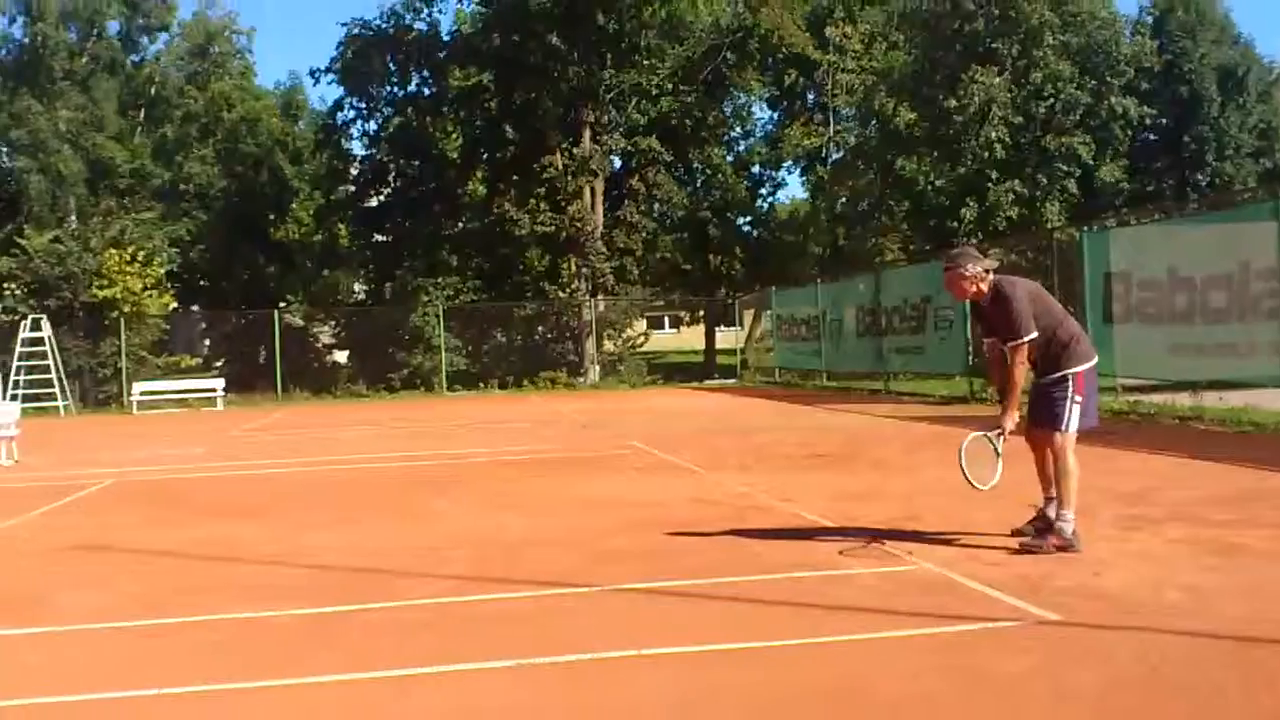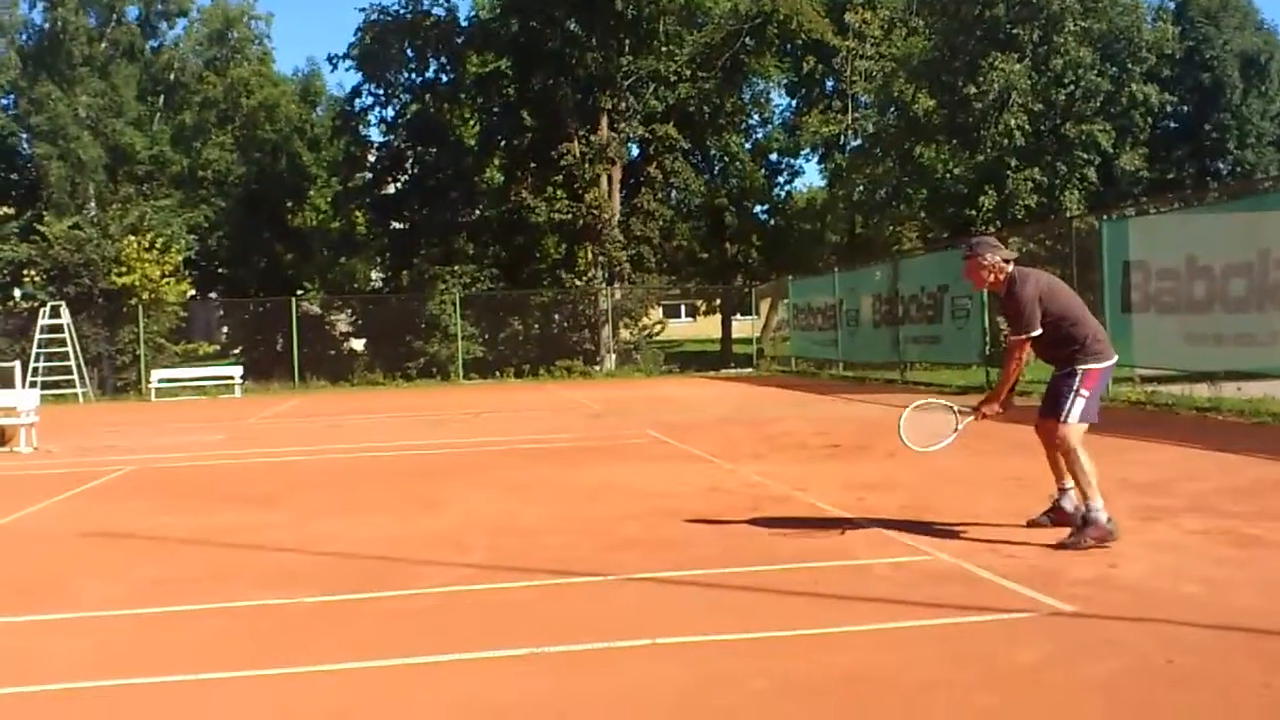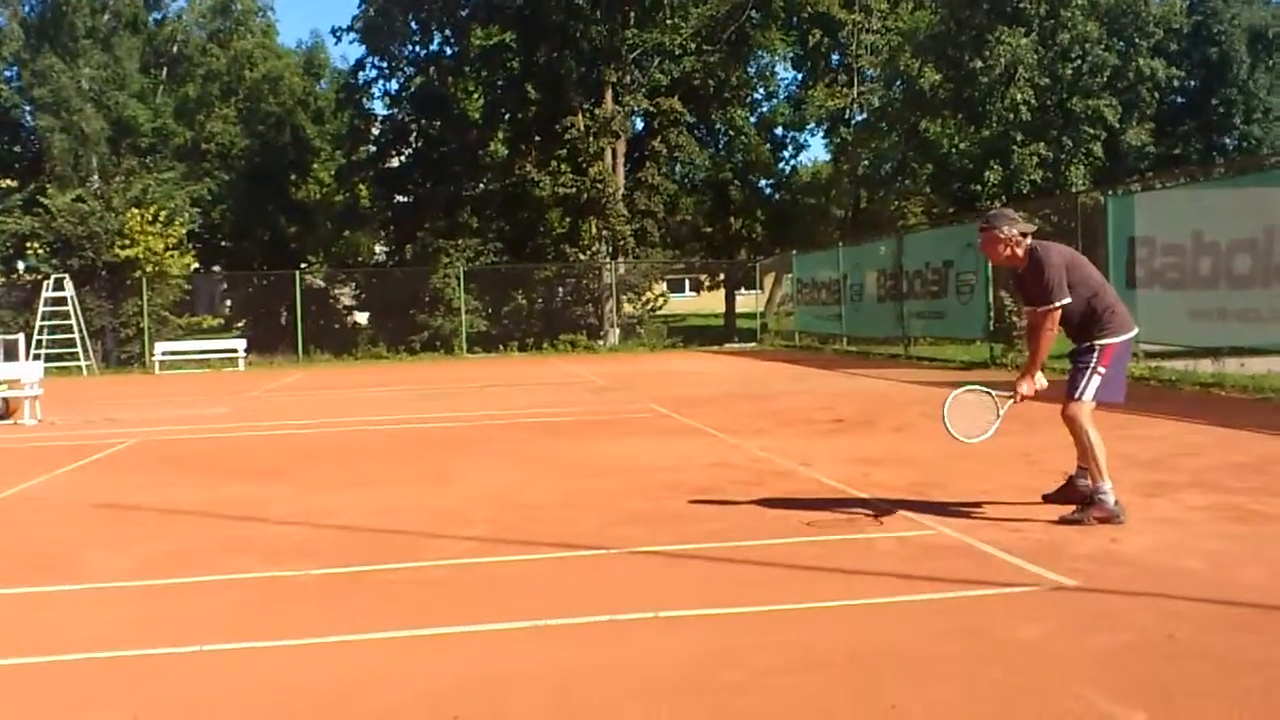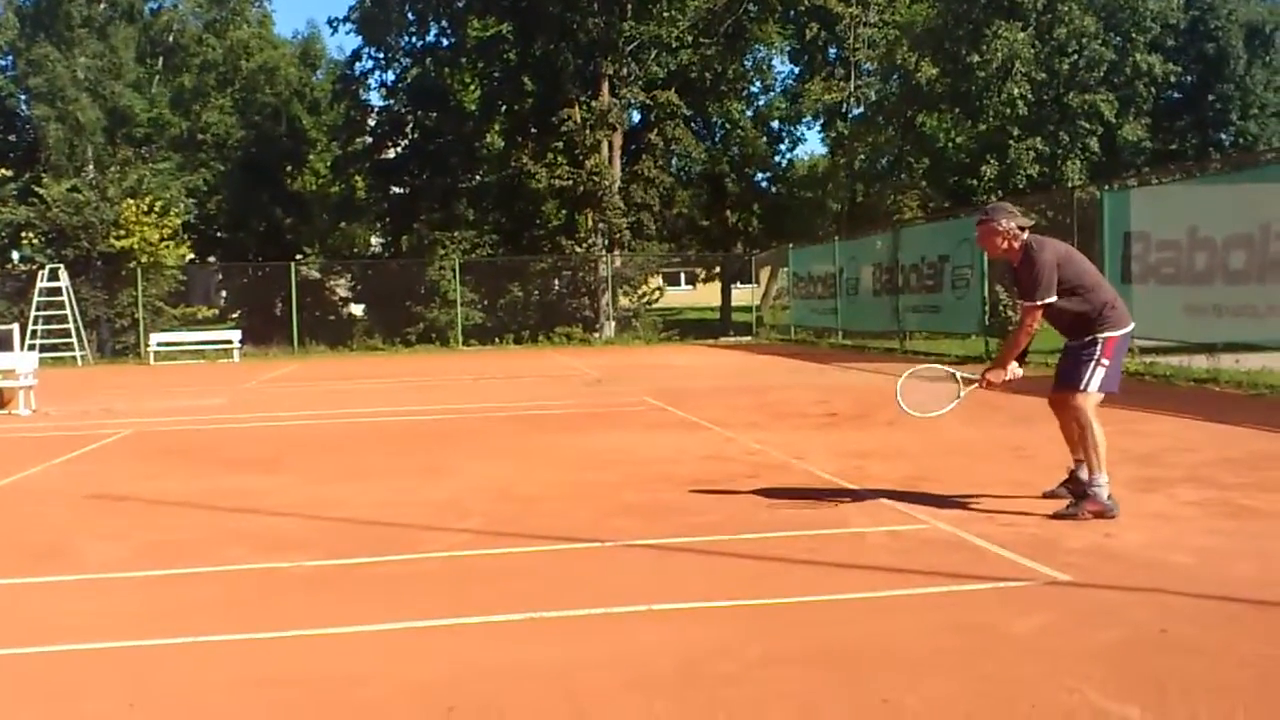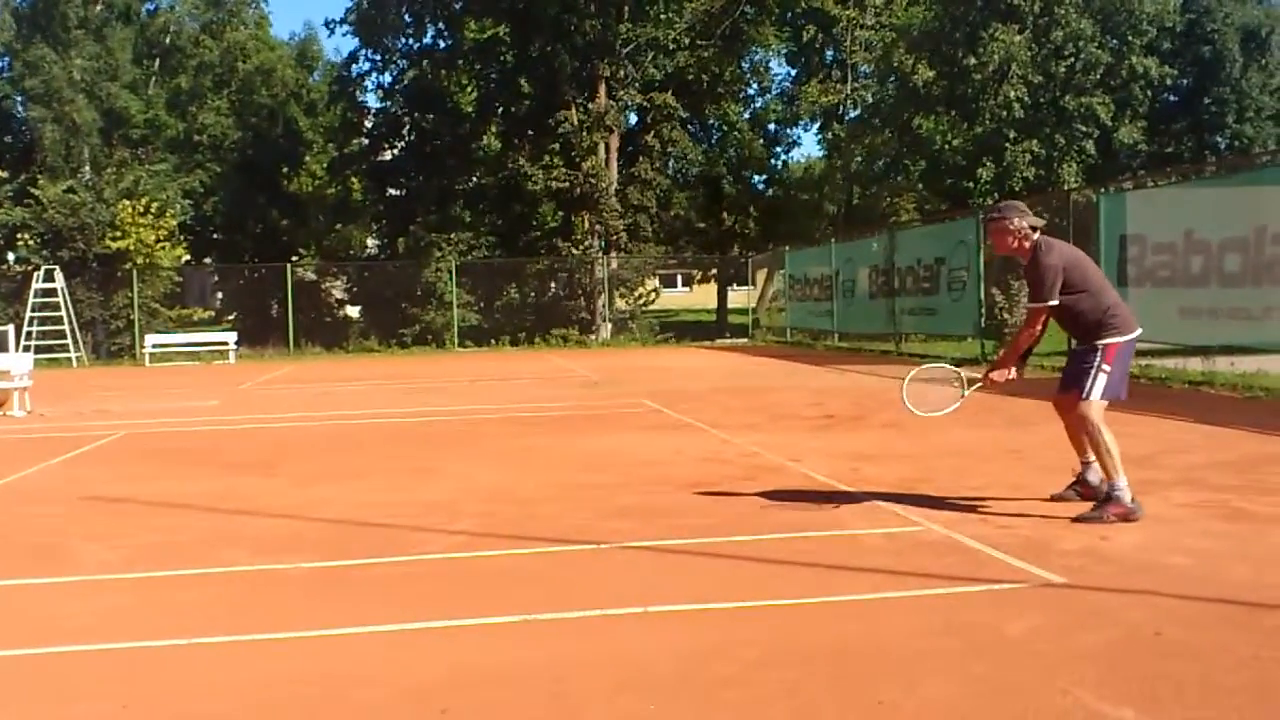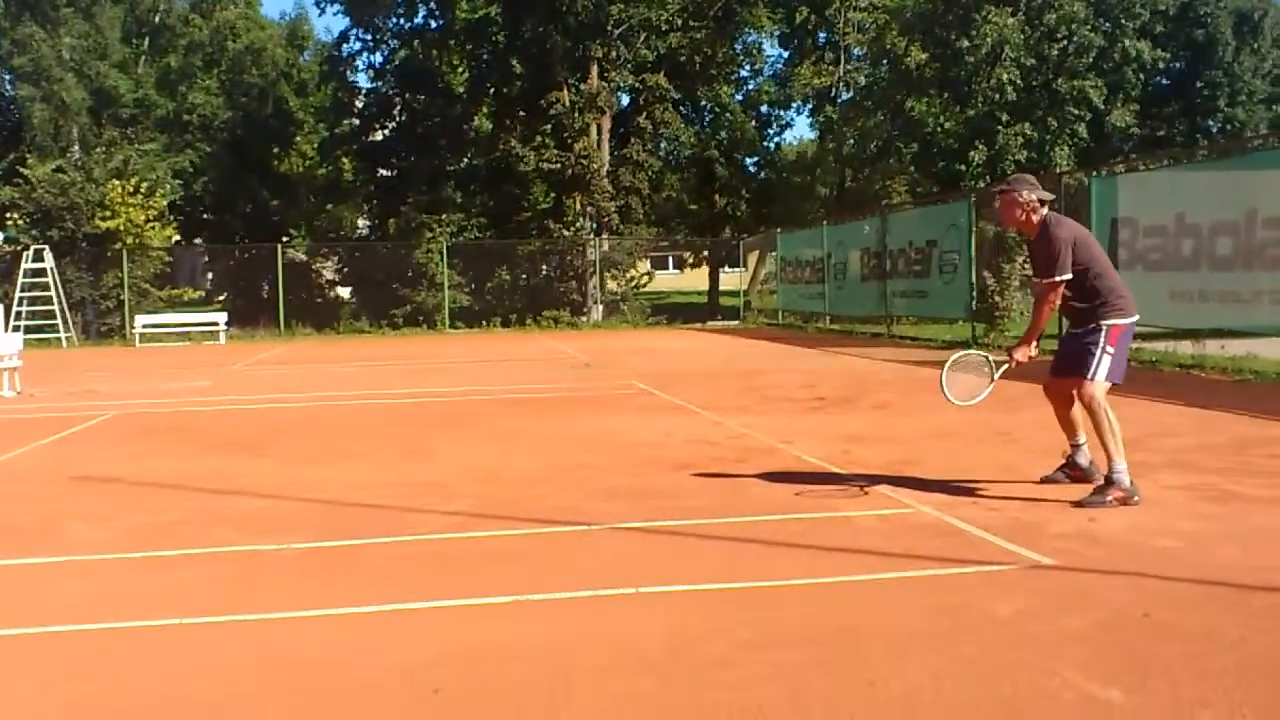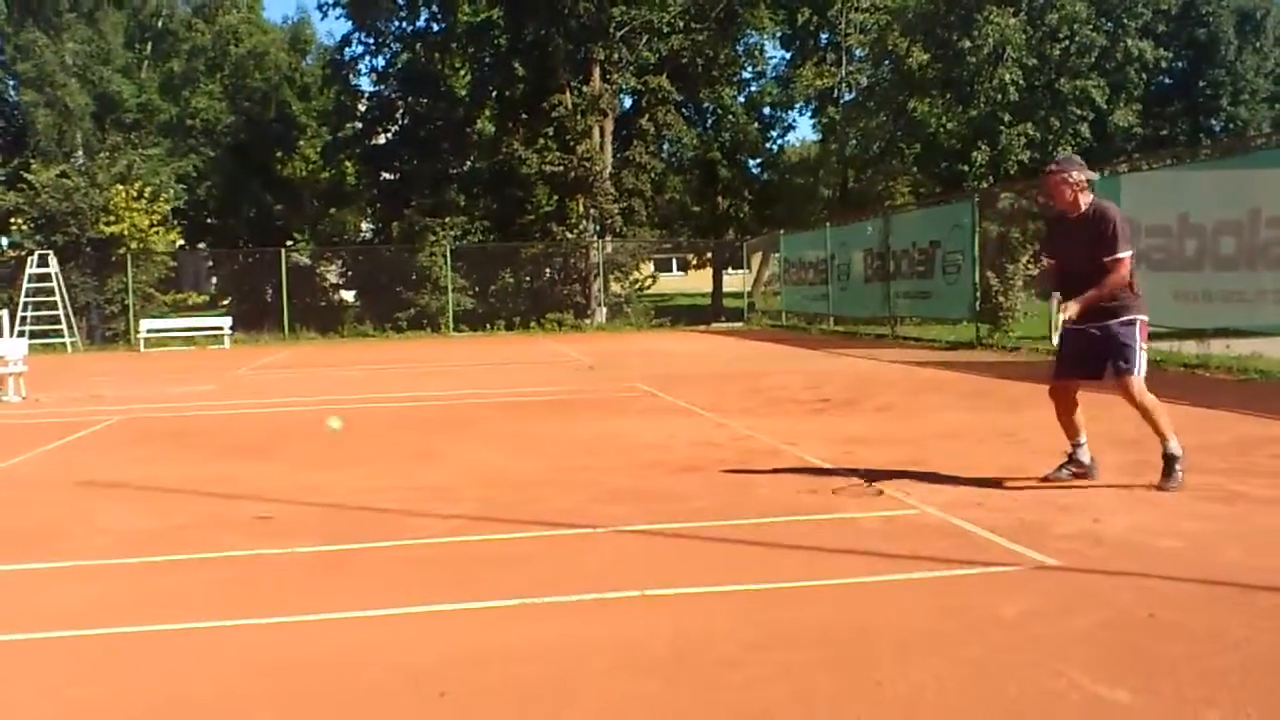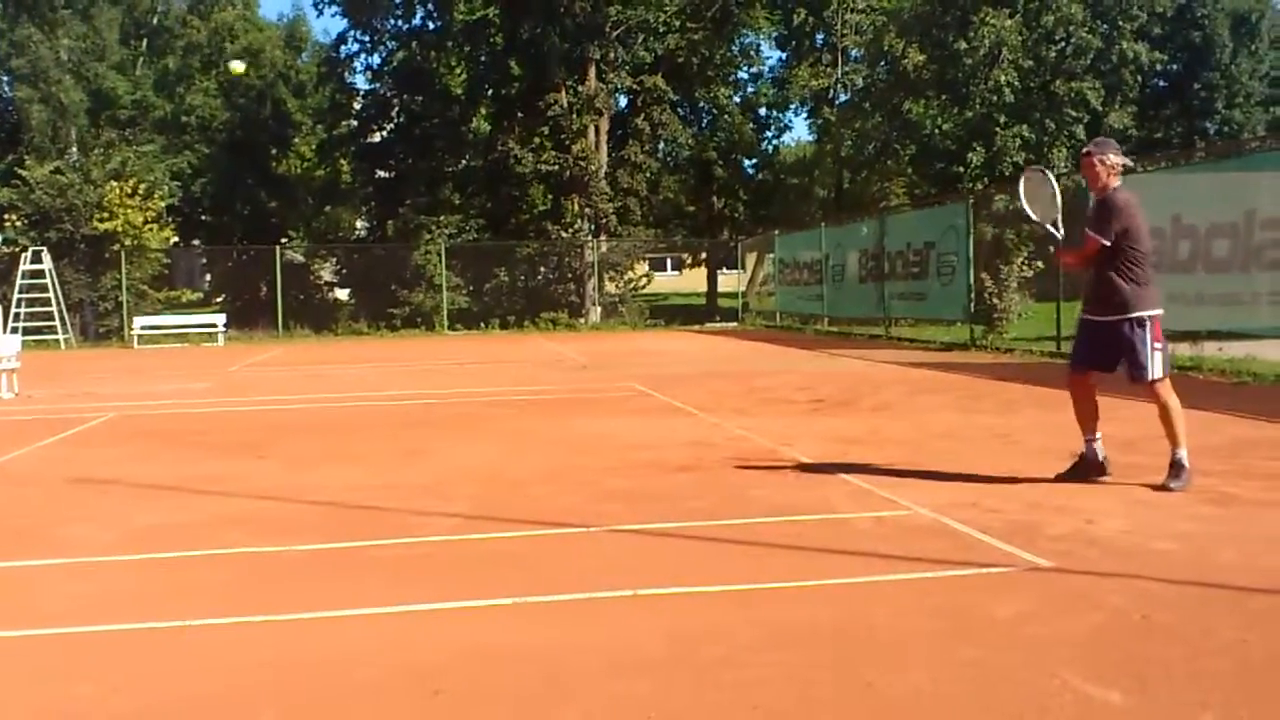
dt=0.5s
person 1, frame 1
left shoulder: (1011, 295)
right shoulder: (980, 305)
left elbow: (1019, 360)
right elbow: (995, 355)
left wrist: (1009, 412)
right wrist: (1005, 402)
left hip: (1072, 364)
right hip: (1047, 368)
left knee: (1060, 442)
right knee: (1038, 438)
left ankle: (1065, 531)
right ankle: (1050, 513)
person 1, frame 2
left shoulder: (1023, 290)
right shoulder: (1009, 289)
left elbow: (1018, 355)
right elbow: (1015, 349)
left wrist: (995, 398)
right wrist: (1006, 392)
left hip: (1089, 359)
right hip: (1070, 361)
left knee: (1065, 436)
right knee: (1046, 429)
left ankle: (1098, 520)
right ankle: (1067, 504)
person 1, frame 3
left shoulder: (1046, 260)
right shoulder: (1023, 273)
left elbow: (1050, 326)
right elbow: (1035, 325)
left wrist: (1028, 375)
right wrist: (1033, 372)
left hip: (1109, 335)
right hip: (1092, 337)
left knee: (1076, 413)
right knee: (1076, 412)
left ankle: (1106, 501)
right ankle: (1082, 483)
person 1, frame 4
left shoulder: (1040, 256)
right shoulder: (1021, 263)
left elbow: (1030, 323)
right elbow: (1029, 320)
left wrist: (999, 366)
right wrist: (1014, 361)
left hip: (1106, 329)
right hip: (1083, 332)
left knee: (1080, 405)
right knee: (1060, 402)
left ankle: (1100, 496)
right ankle: (1081, 477)
person 1, frame 5
left shoulder: (1047, 260)
right shoulder: (1034, 260)
left elbow: (1033, 326)
right elbow: (1036, 323)
left wrist: (1002, 365)
right wrist: (1018, 361)
left hip: (1111, 334)
right hip: (1091, 336)
left knee: (1087, 412)
right knee: (1065, 404)
left ankle: (1122, 499)
right ankle: (1091, 479)
person 1, frame 6
left shoulder: (1057, 234)
right shoulder: (1037, 237)
left elbow: (1051, 299)
right elbow: (1042, 295)
left wrist: (1026, 343)
right wrist: (1033, 340)
left hip: (1109, 316)
right hip: (1084, 319)
left knee: (1090, 393)
right knee: (1056, 388)
left ankle: (1121, 482)
right ankle: (1081, 461)
person 1, frame 7
left shoulder: (1107, 216)
right shoulder: (1054, 224)
left elbow: (1121, 274)
right elbow: (1051, 270)
left wrist: (1078, 304)
right wrist: (1062, 303)
left hip: (1121, 314)
right hip: (1079, 321)
left knee: (1132, 389)
right knee: (1060, 389)
left ankle: (1174, 455)
right ankle: (1081, 459)
person 1, frame 8
left shoulder: (1116, 203)
right shoulder: (1103, 201)
left elbow: (1083, 254)
left wrist: (1061, 255)
right wrist: (1075, 260)
left hip: (1135, 310)
right hip: (1099, 310)
left knee: (1158, 387)
right knee: (1078, 381)
left ankle: (1180, 462)
right ankle: (1093, 457)
